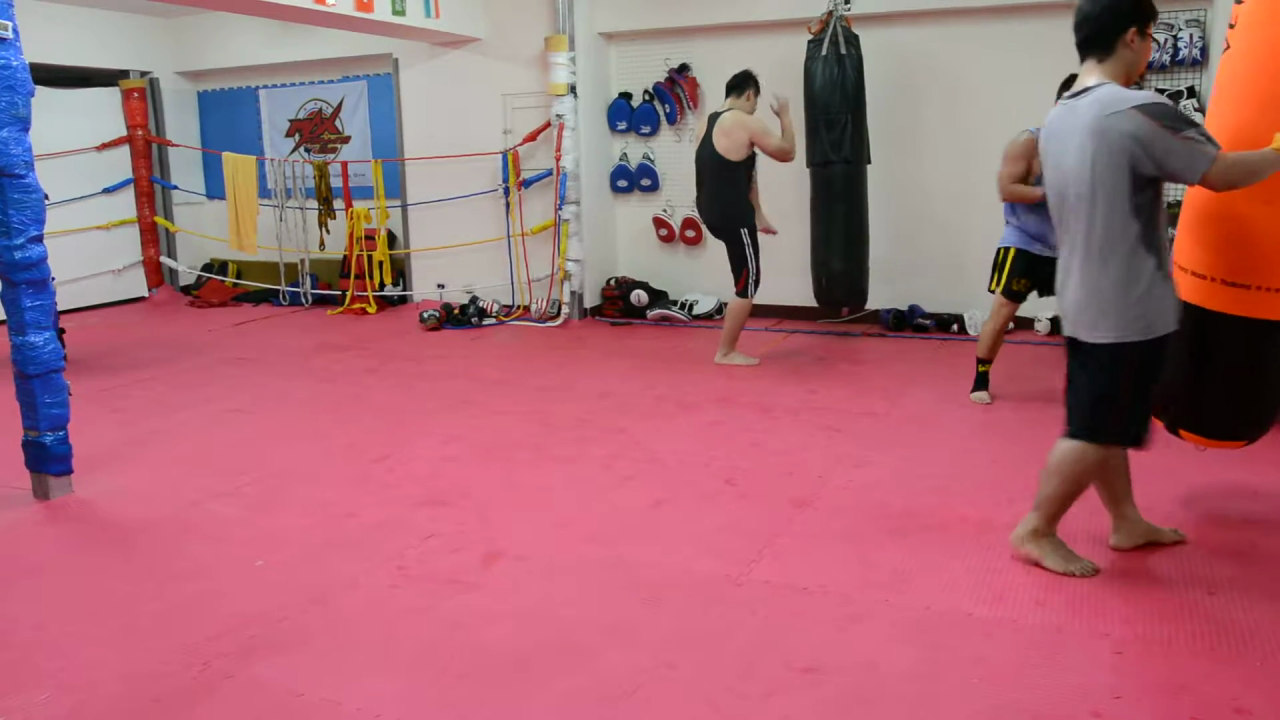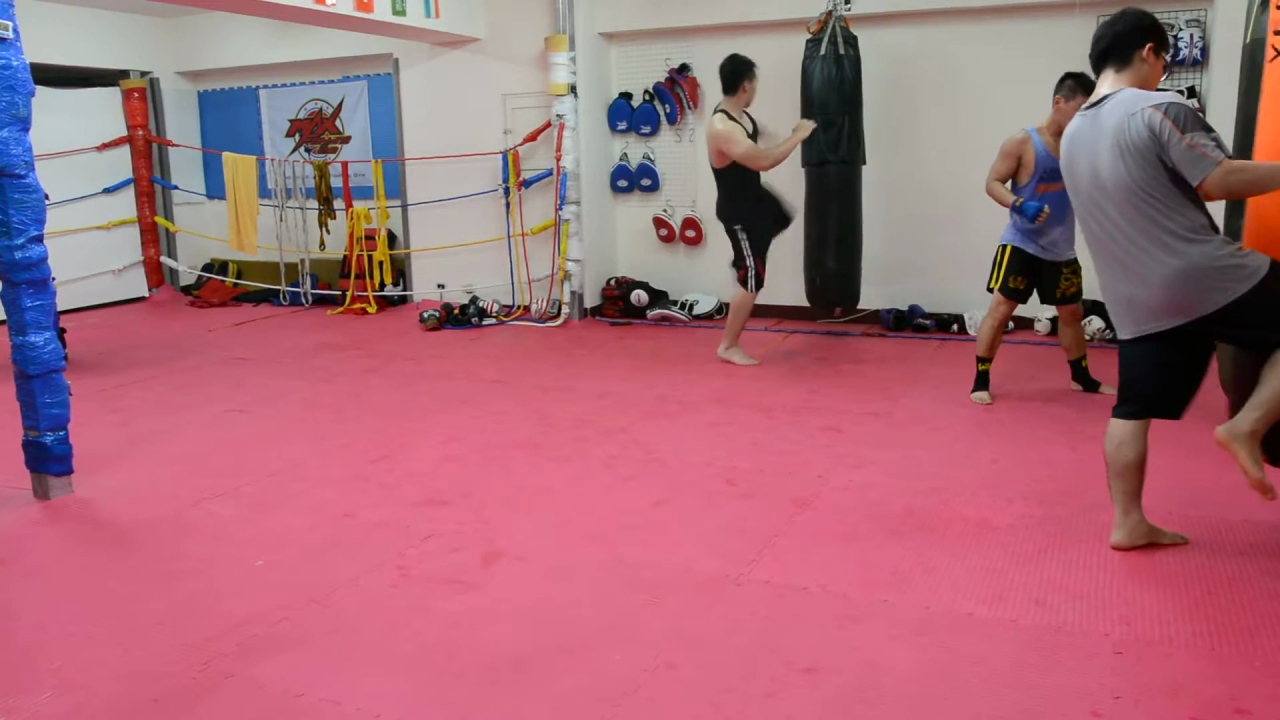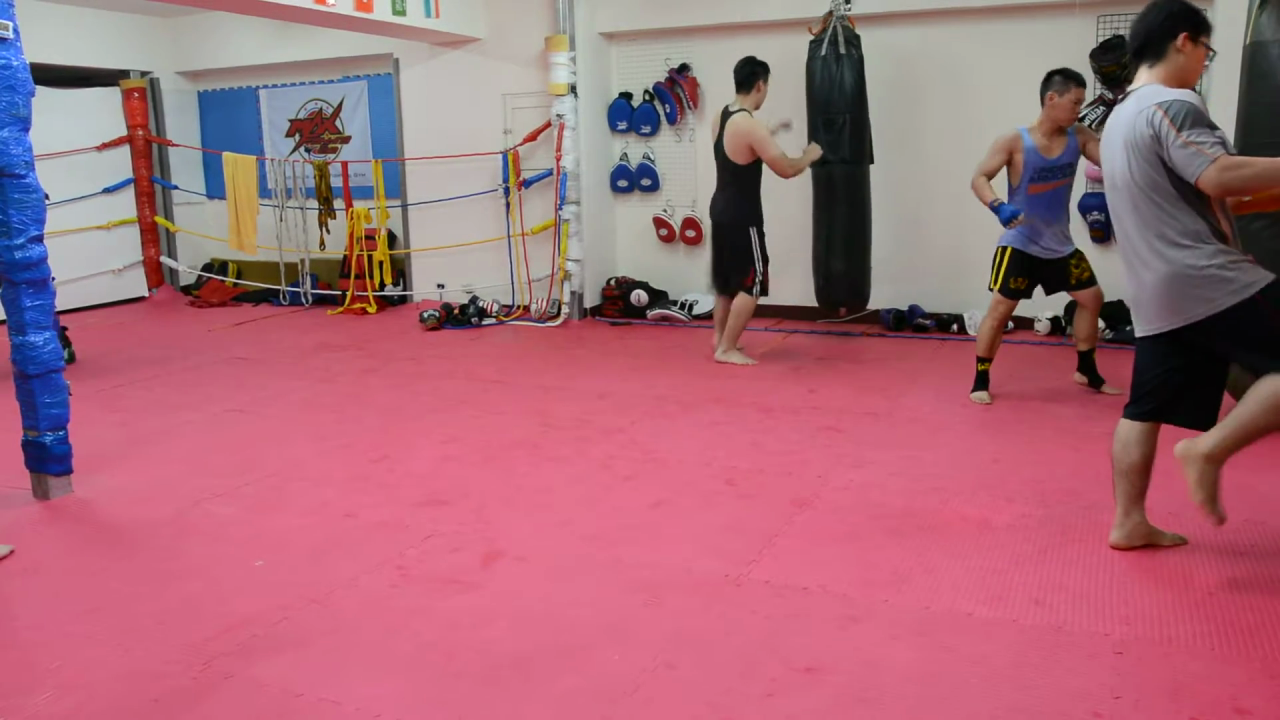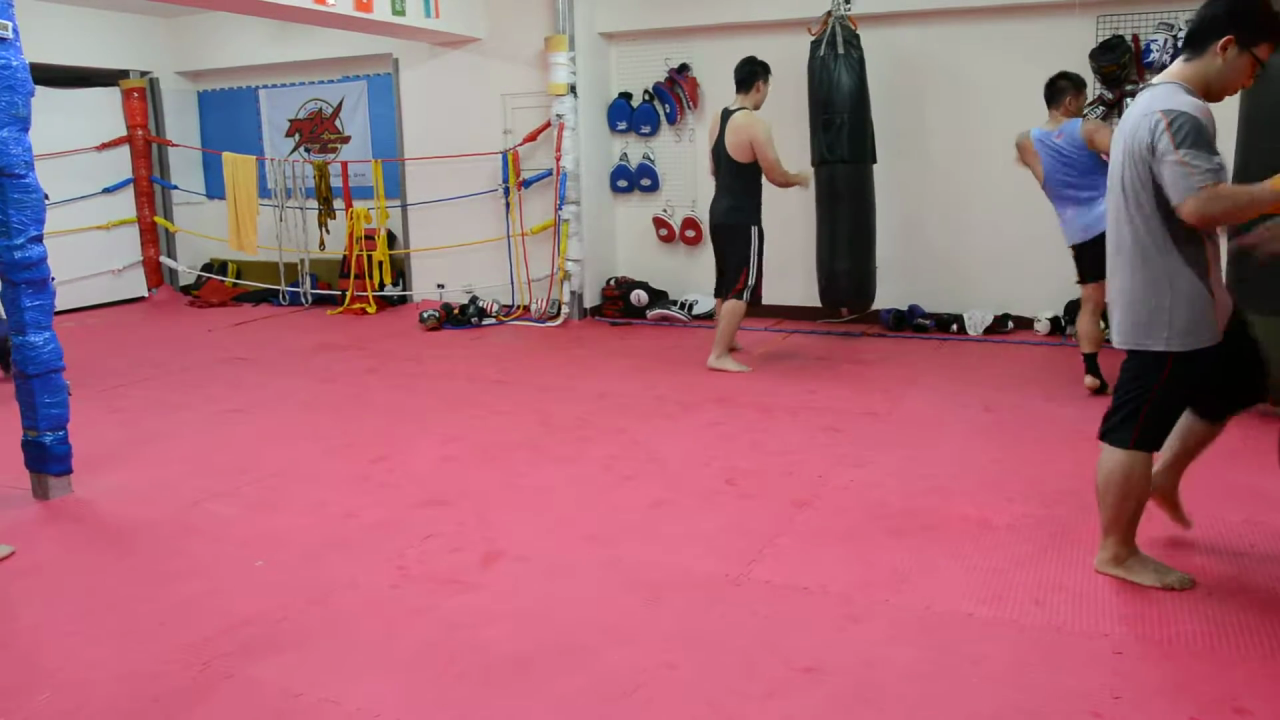
dt=0.5s
person 1, frame 1
left shoulder: (1057, 118)
right shoulder: (1139, 111)
right elbow: (1219, 173)
left hip: (1085, 301)
right hip: (1128, 305)
left knee: (1110, 421)
right knee: (1097, 428)
left ankle: (1127, 523)
right ankle: (1036, 531)
person 1, frame 2
left shoulder: (1072, 135)
right shoulder: (1161, 110)
right elbow: (1221, 181)
left wrist: (1189, 188)
left hip: (1136, 300)
right hip: (1203, 277)
left knee: (1132, 408)
left ankle: (1128, 523)
person 1, frame 3
left shoulder: (1118, 120)
right shoulder: (1173, 105)
right elbow: (1221, 177)
left hip: (1157, 295)
right hip: (1208, 284)
left knee: (1145, 409)
left ankle: (1128, 523)
right ankle: (1209, 448)
person 1, frame 4
left shoulder: (1155, 102)
right shoulder: (1182, 114)
right elbow: (1201, 208)
left hip: (1179, 298)
right hip: (1167, 307)
right knee: (1136, 431)
left ankle: (1165, 473)
right ankle: (1116, 552)
person 2, frame 1
right shoulder: (1026, 143)
right elbow: (1006, 190)
left hip: (1058, 247)
right hip: (1021, 245)
right knee: (1002, 313)
right ankle: (980, 380)
person 2, frame 2
right shoulder: (1021, 143)
right elbow: (993, 183)
right wrist: (1020, 206)
left hip: (1062, 249)
right hip: (1021, 244)
left knee: (1072, 313)
right knee: (1000, 310)
left ankle: (1082, 377)
right ankle: (981, 381)
person 2, frame 3
left shoulder: (1079, 137)
right shoulder: (1014, 142)
right elbow: (979, 178)
right wrist: (998, 207)
left hip: (1061, 245)
right hip: (1020, 244)
left knee: (1092, 299)
right knee: (1000, 309)
left ankle: (1087, 371)
right ankle: (981, 381)
person 2, frame 4
left shoulder: (1026, 140)
right shoulder: (1088, 128)
left elbow: (1024, 159)
left hip: (1079, 233)
left knee: (1091, 304)
left ankle: (1092, 373)
person 3, frame 1
left shoulder: (706, 123)
right shoulder: (745, 122)
right elbow: (787, 153)
right wrist: (785, 116)
left hip: (708, 210)
right hip: (731, 216)
right knee: (746, 285)
left ankle: (759, 219)
right ankle: (726, 352)
person 3, frame 2
left shoulder: (739, 113)
right shoulder: (721, 129)
right elbow: (762, 161)
right wrist: (798, 135)
left hip: (754, 197)
right hip: (739, 211)
left knee: (780, 218)
right knee: (751, 279)
right ankle: (729, 347)
person 3, frame 3
left shoulder: (724, 116)
right shoulder: (750, 126)
right elbow: (786, 169)
left wrist: (770, 132)
right wrist: (810, 155)
left hip: (723, 209)
right hip: (741, 215)
left knee: (727, 277)
right knee: (751, 282)
left ankle: (720, 336)
right ankle: (727, 349)
person 3, frame 4
left shoulder: (718, 121)
right shoulder: (755, 124)
right elbow: (776, 176)
right wrist: (799, 179)
left hip: (720, 212)
right hip: (742, 218)
left knee: (726, 283)
right knee: (742, 288)
left ankle: (726, 340)
right ankle: (719, 355)
